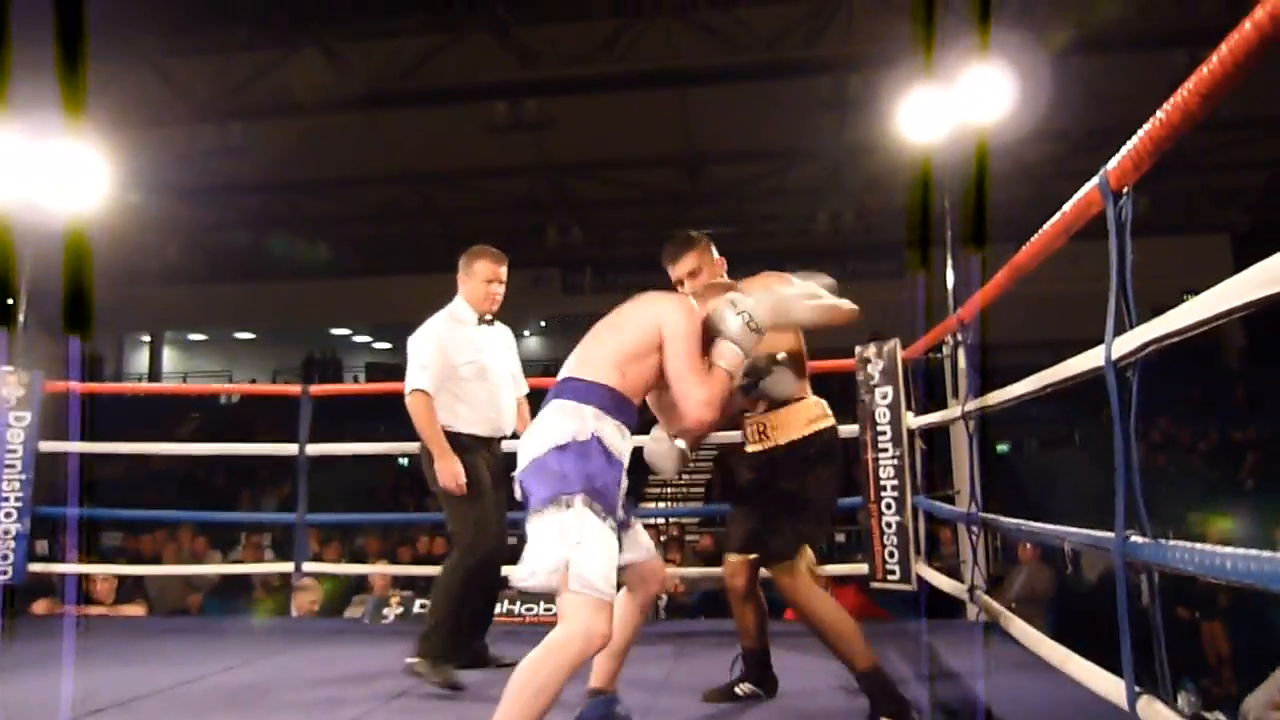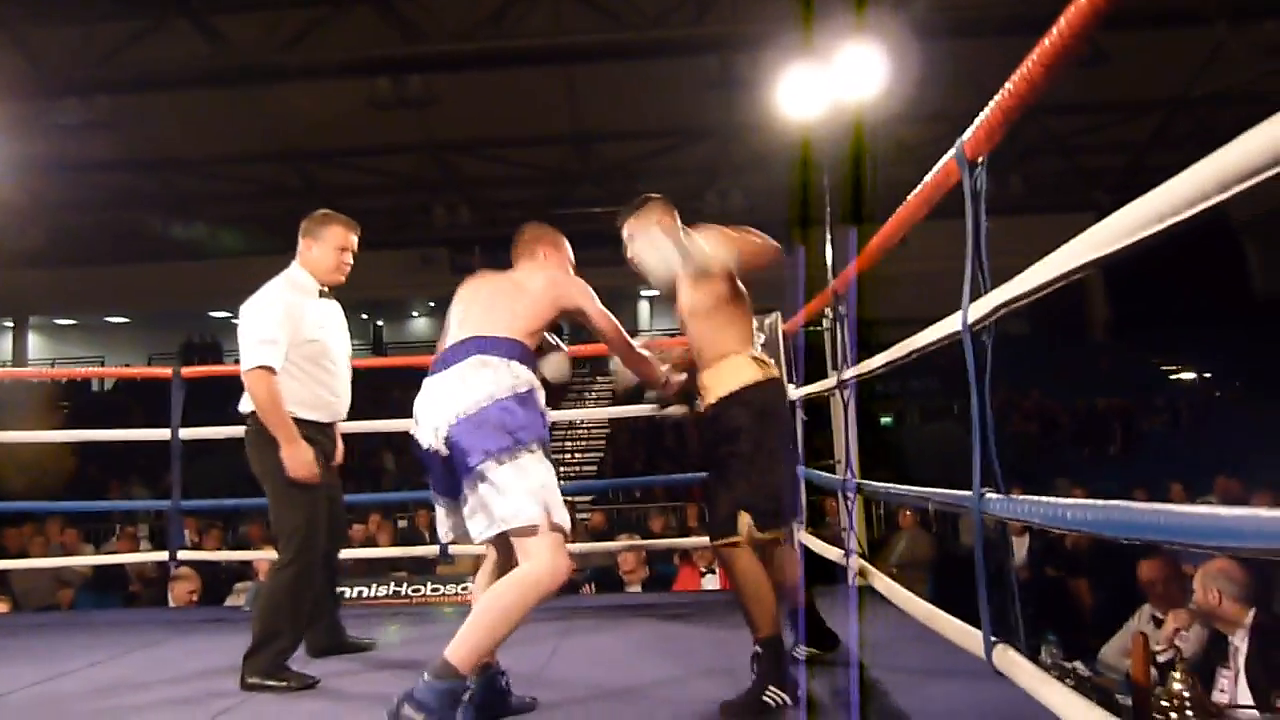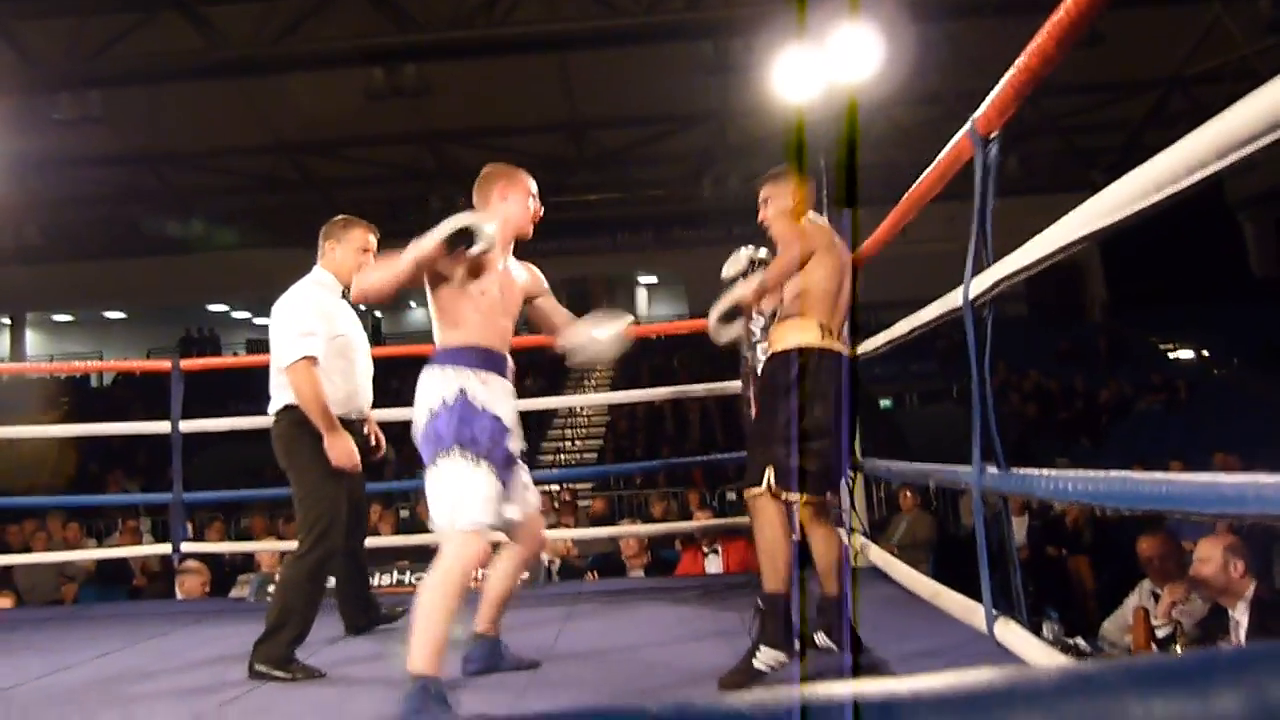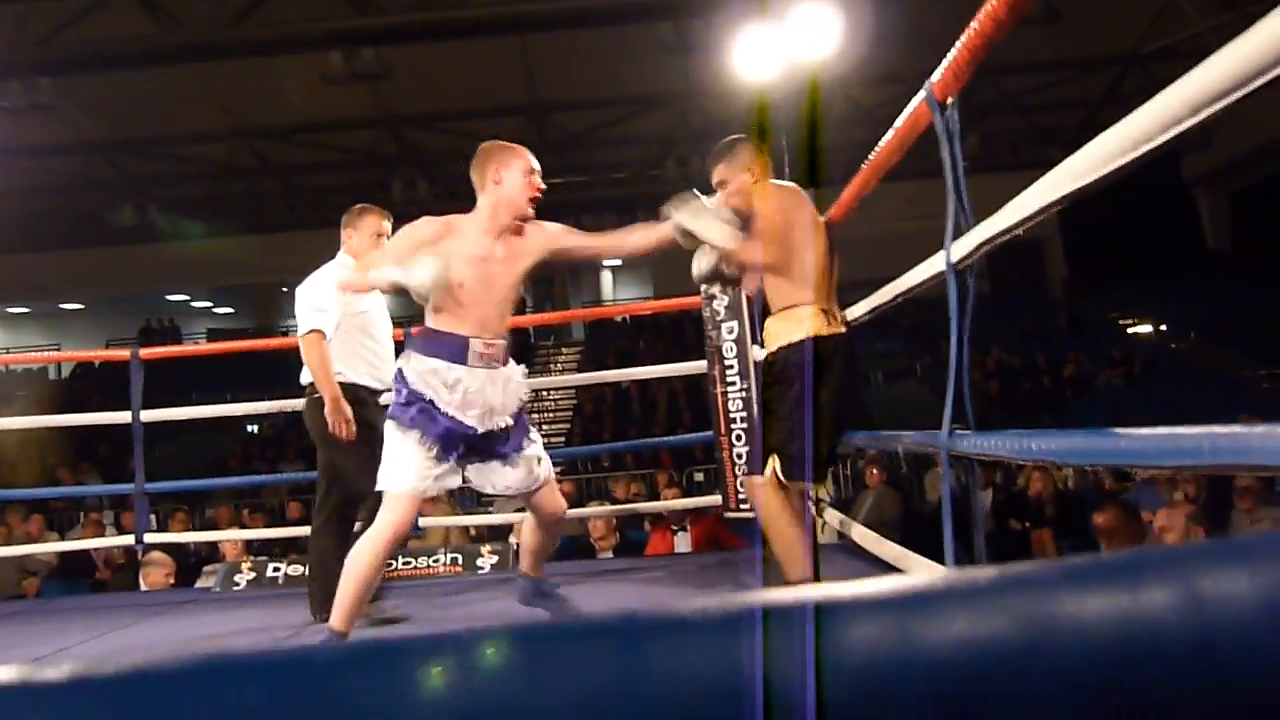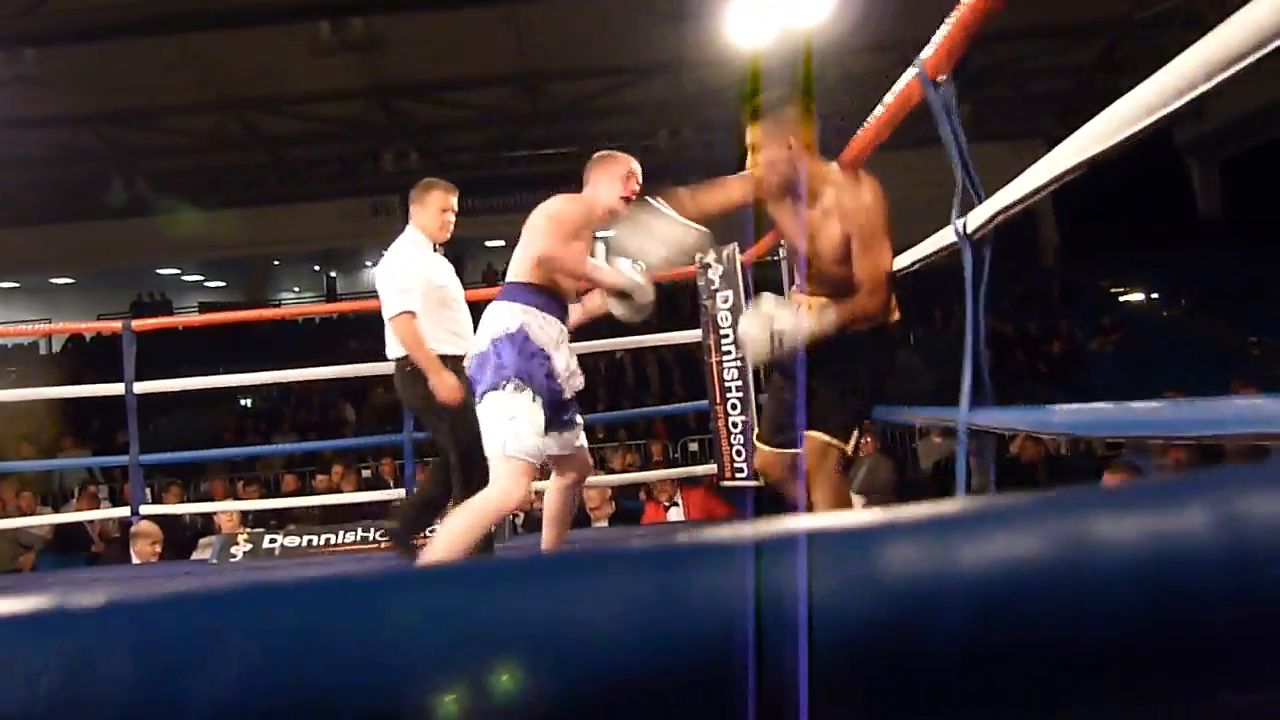
dt=0.5s
person 1, frame 1
left shoulder: (654, 315)
right shoulder: (682, 312)
right elbow: (694, 415)
right wrist: (733, 354)
left hip: (578, 447)
right hip: (574, 444)
left knee: (648, 576)
right knee: (589, 627)
person 1, frame 2
left shoulder: (475, 285)
right shoulder: (562, 281)
right elbow: (623, 348)
right wrist: (663, 378)
left hip: (437, 401)
right hip: (491, 393)
left knee: (510, 549)
right knee: (547, 565)
person 1, frame 3
left shoulder: (527, 276)
right shoulder: (458, 248)
left elbow: (569, 333)
right elbow: (364, 289)
left wrist: (601, 335)
right wrist: (434, 244)
left hip: (492, 406)
right hip: (455, 397)
left knee: (528, 534)
right knee: (467, 546)
left ankle: (484, 644)
person 1, frame 4
left shoulder: (536, 239)
right shoulder: (431, 232)
left elbow: (614, 244)
right elbow: (352, 278)
left wrist: (680, 222)
right wrist: (396, 272)
left hip: (493, 390)
right hip: (430, 387)
left knee: (550, 508)
right knee: (395, 523)
left ankle: (532, 582)
right ankle: (332, 642)
person 1, frame 5
left shoulder: (580, 234)
right shoulder: (569, 208)
right elbow: (545, 248)
left wrist: (601, 294)
right wrist: (610, 277)
left hip: (537, 351)
right hip: (515, 340)
left knee: (574, 465)
right knee: (512, 488)
person 2, frame 1
left shoulder: (766, 288)
left elbow: (845, 311)
left hip: (804, 444)
right hip: (761, 452)
left knee: (793, 576)
right knee: (737, 573)
right ankle: (757, 674)
person 2, frame 2
left shoulder: (704, 246)
right shoulder: (680, 282)
left elbow: (765, 248)
left wrist: (689, 252)
left hip: (746, 402)
right hip: (724, 408)
left knee: (734, 541)
right knee: (764, 533)
left ankle: (775, 676)
right ankle: (812, 632)
person 2, frame 3
left shoulder: (798, 223)
right shoulder: (836, 247)
left elbow: (799, 252)
left wrist: (744, 294)
right wrist: (769, 289)
left hip: (799, 360)
right hip: (831, 363)
left knee: (767, 493)
right knee: (809, 501)
left ankle: (774, 636)
right ankle: (836, 627)
person 2, frame 4
left shoulder: (773, 196)
right shoulder: (791, 205)
left elbow: (766, 256)
left wrist: (718, 245)
right wrist: (730, 261)
left hip: (801, 345)
right hip: (818, 344)
left knee: (765, 482)
right knee: (789, 480)
person 2, frame 5
left shoulder: (858, 197)
right shoulder: (761, 186)
left elbow: (874, 301)
right elbow: (696, 202)
left wrist: (816, 321)
left hip: (859, 337)
right hip: (800, 337)
left knee: (818, 454)
right knee: (768, 462)
person 3, frame 1
left shoulder: (503, 335)
right shoulder: (438, 331)
left elbow: (517, 396)
right elbow: (417, 395)
right wrist: (443, 456)
left hip: (492, 453)
right hip: (456, 453)
left knee: (490, 552)
right knee: (475, 546)
left ankle: (466, 647)
right ankle: (430, 651)
person 3, frame 2
left shoulder: (329, 307)
right shoulder: (275, 301)
right elbow: (258, 375)
left wrist: (333, 431)
right wrist: (290, 442)
left hip: (316, 438)
right hip: (283, 439)
left knee: (326, 540)
right knee: (301, 548)
left ankle: (324, 633)
right ankle: (263, 664)
person 3, frame 3
left shoulder: (338, 305)
right shoulder: (306, 300)
right elbow: (301, 370)
left wrist: (364, 422)
right wrist: (333, 433)
left hip: (339, 432)
right hip: (309, 432)
left knee: (351, 528)
right knee: (320, 539)
left ankle: (359, 611)
right ankle: (273, 653)
person 3, frame 4
left shoulder: (366, 289)
right shoulder: (328, 282)
right elbow: (312, 340)
right wrist: (334, 401)
left hip: (359, 402)
right hip: (342, 403)
left knee: (338, 503)
right knee: (383, 491)
left ankle: (327, 601)
person 3, frame 5
left shoulder: (436, 261)
right shoulder: (404, 258)
right elbow: (402, 321)
right wrist: (437, 374)
left hip: (447, 374)
right hip: (425, 373)
left knee: (452, 466)
right knee: (472, 462)
left ankle: (404, 535)
right ankle: (476, 553)
